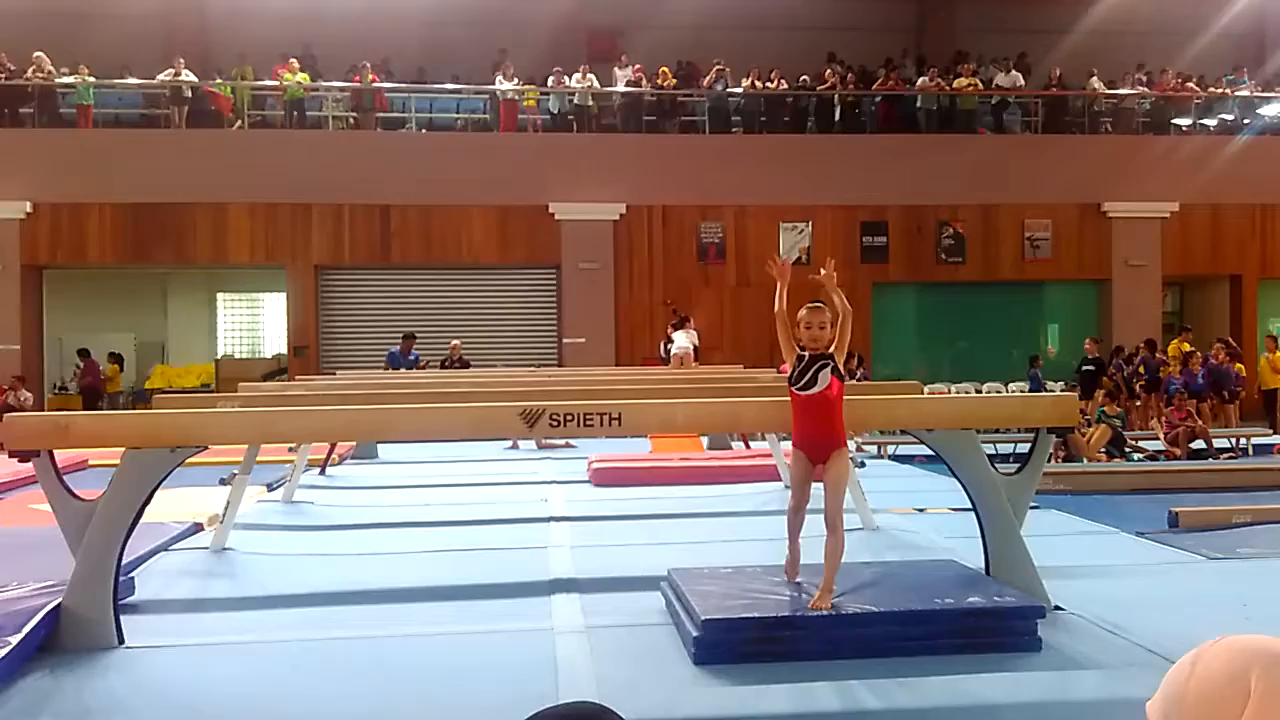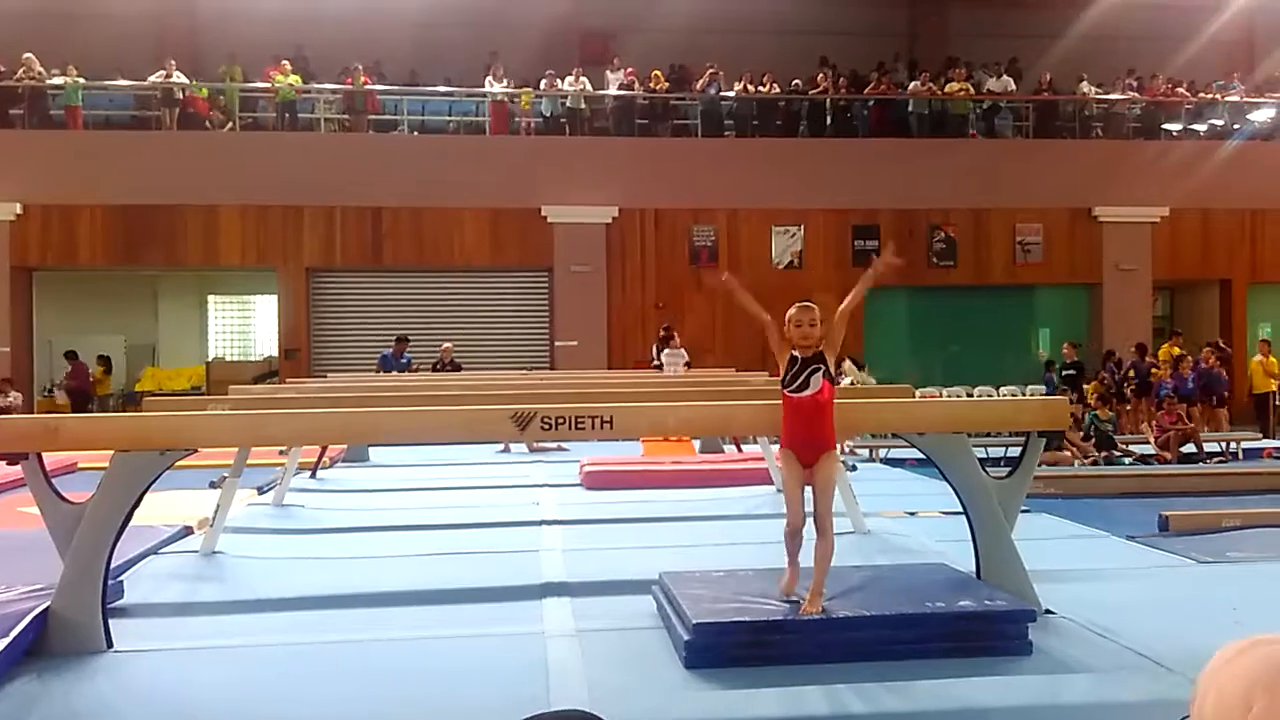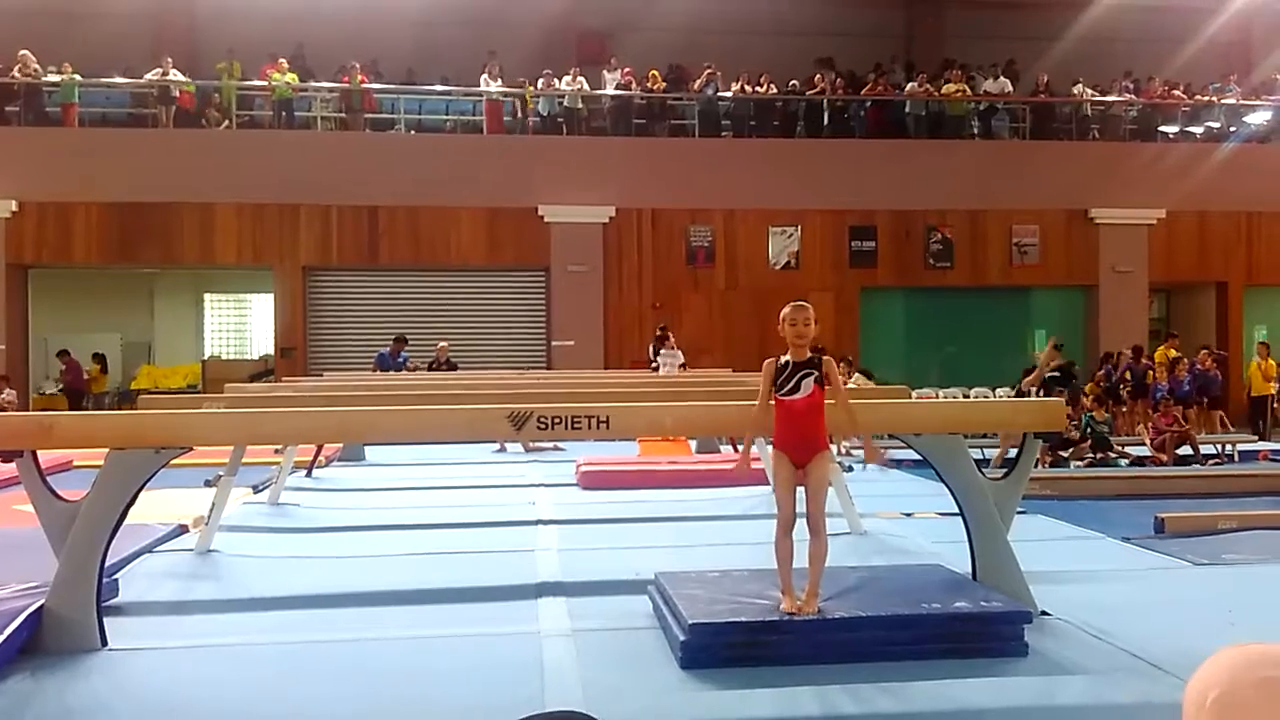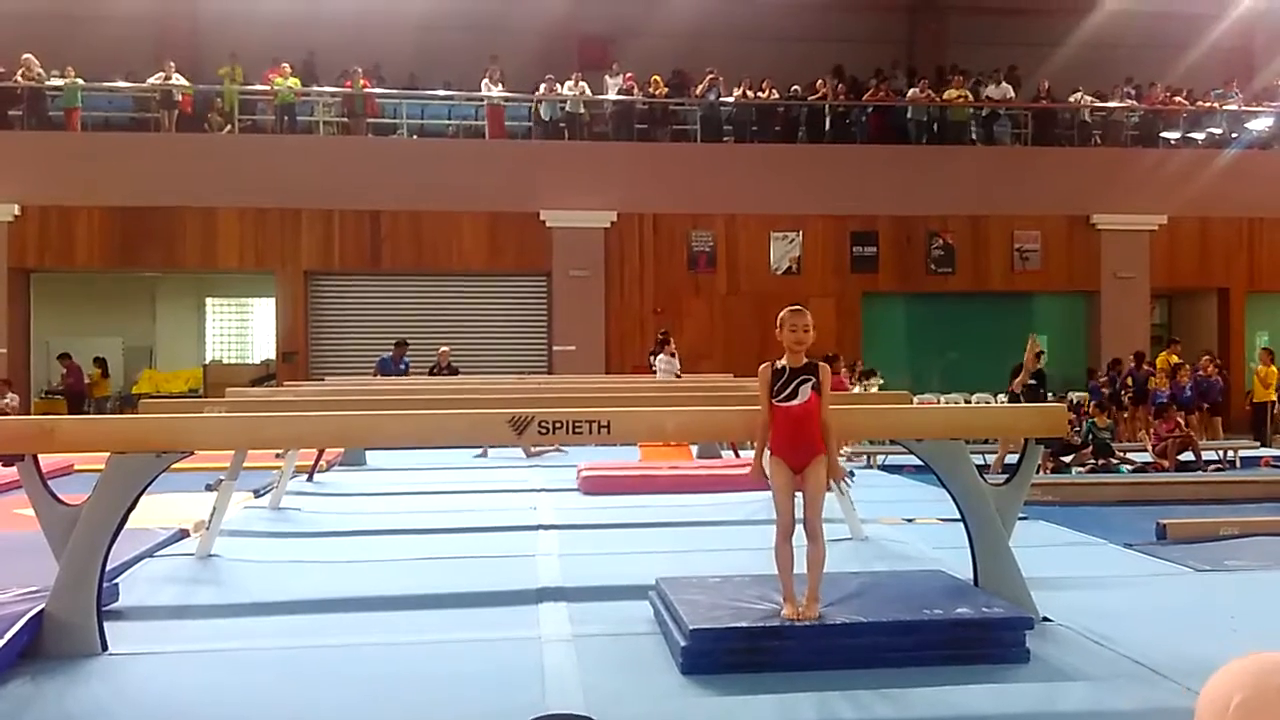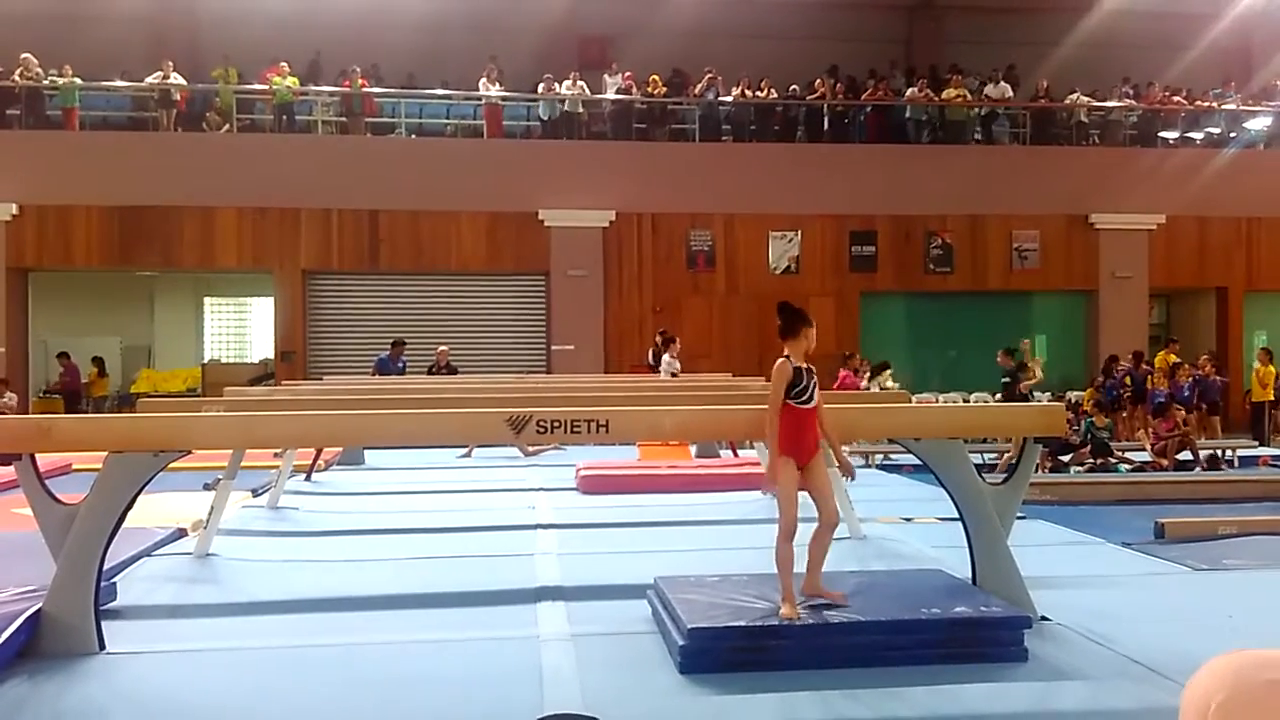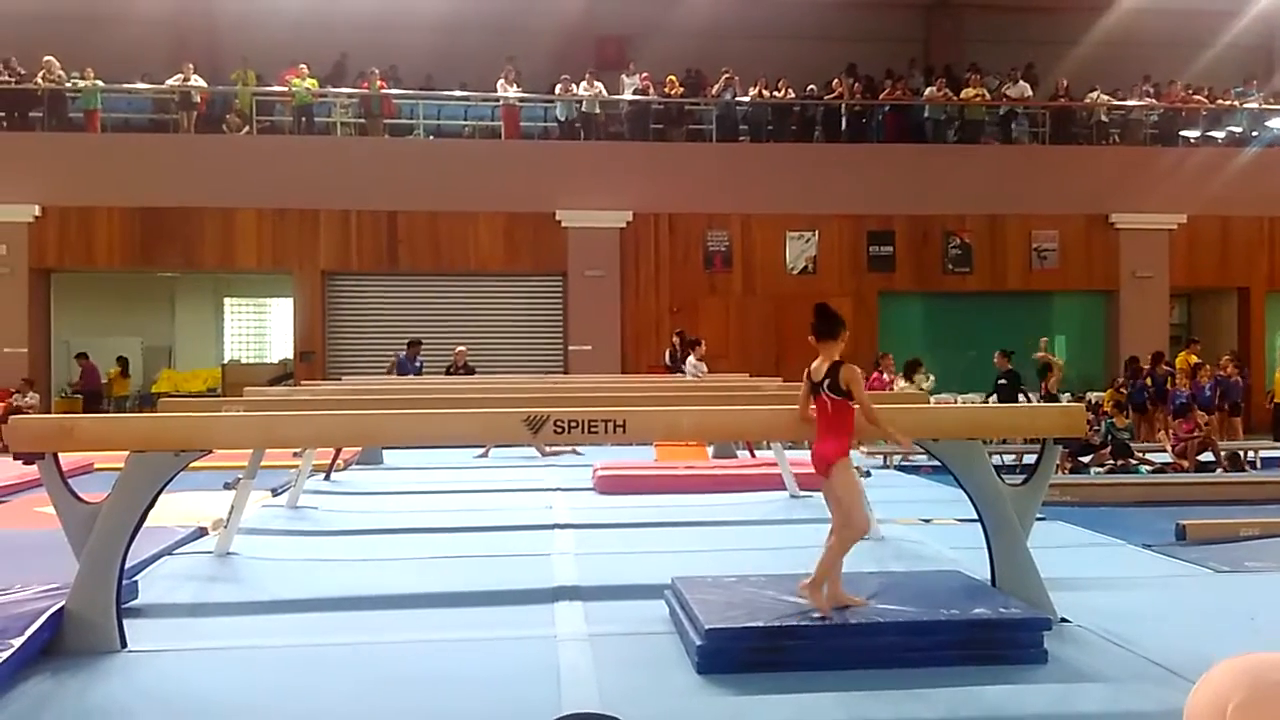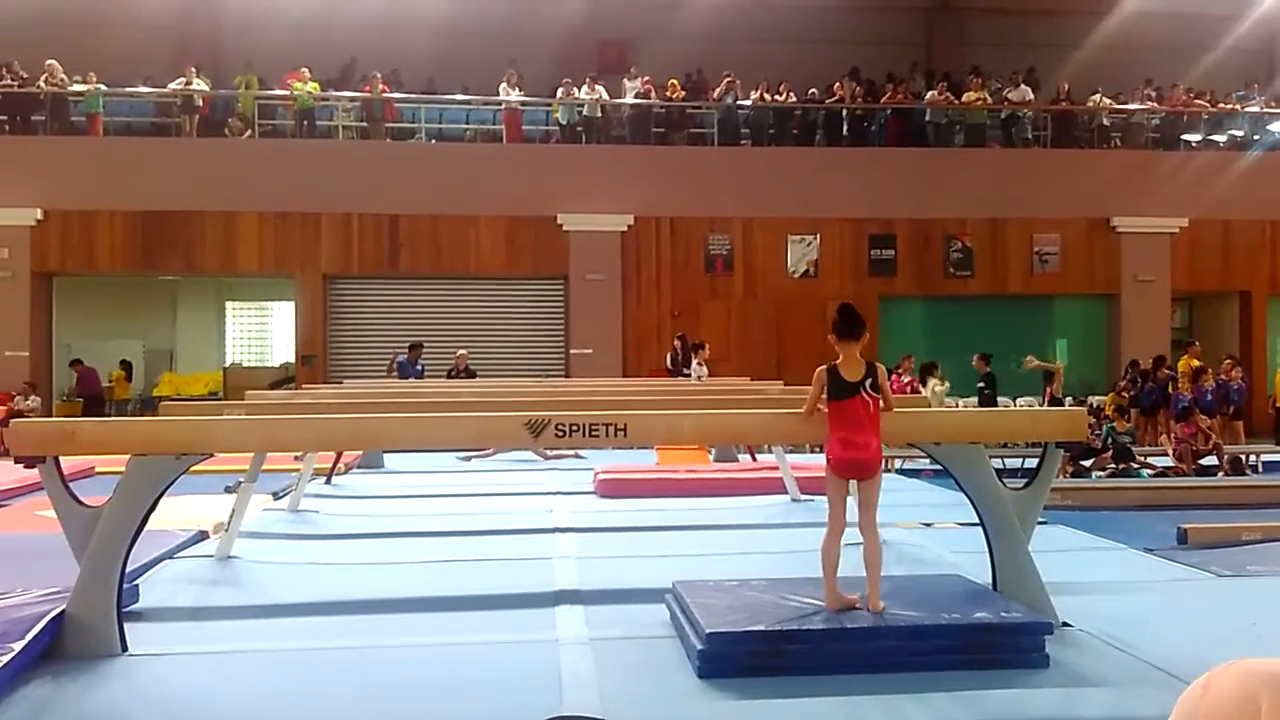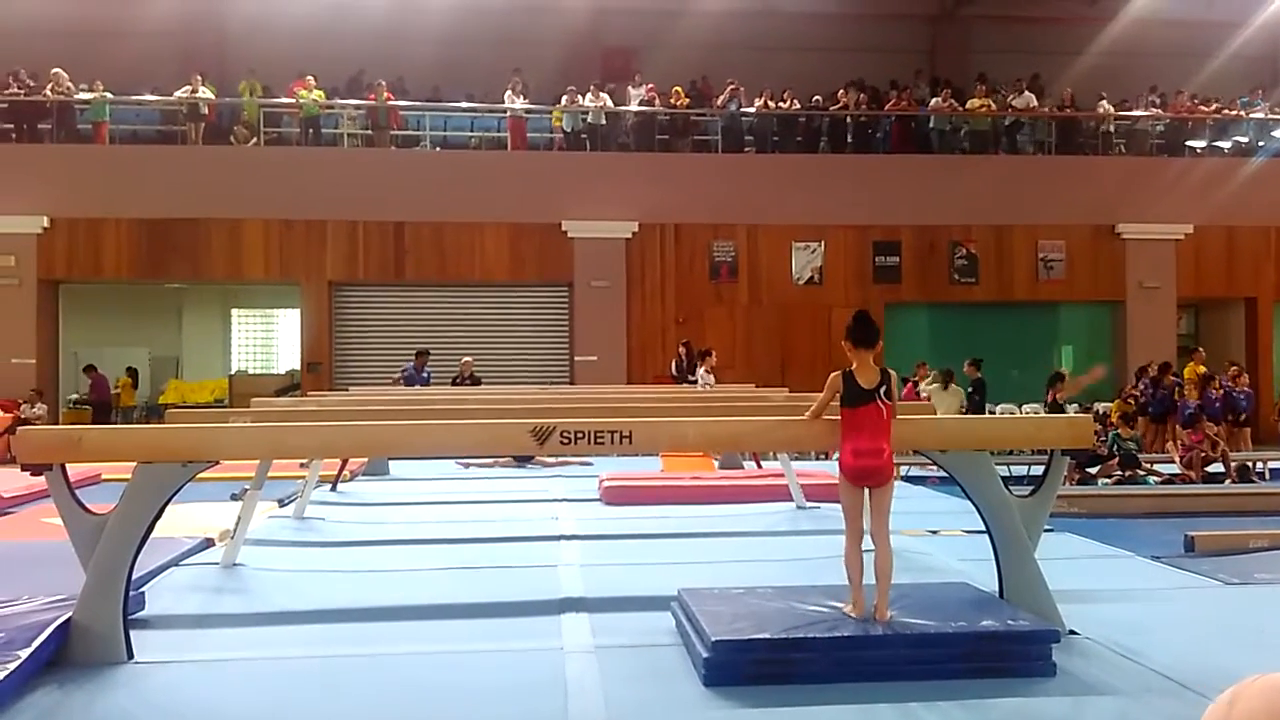
dt=0.4s
person 1, frame 1
left shoulder: (835, 358)
right shoulder: (793, 358)
left elbow: (847, 315)
right elbow: (779, 316)
left wrist: (831, 287)
right wrist: (782, 284)
left hip: (835, 448)
right hip: (802, 447)
left knee: (833, 516)
right knee: (797, 505)
left ankle: (826, 588)
right ankle: (793, 552)
person 1, frame 2
left shoulder: (829, 353)
right shoulder: (783, 353)
left elbow: (846, 311)
right elbow: (764, 319)
left wrist: (874, 271)
right wrist: (736, 288)
left hip: (825, 450)
right hip: (791, 450)
left knee: (824, 522)
right knee: (794, 518)
left ankle: (816, 590)
right ankle: (793, 566)
person 1, frame 3
left shoulder: (825, 365)
right shoulder: (773, 366)
left elbow: (842, 403)
right elbow: (762, 411)
right wrist: (746, 450)
left hip: (818, 450)
right hip: (783, 451)
left knee: (817, 521)
right knee: (785, 521)
left ankle: (813, 592)
right ankle: (786, 591)
person 1, frame 4
left shoulder: (820, 370)
right shoulder: (768, 371)
left elbow: (825, 419)
right elbow: (765, 419)
left wrist: (833, 461)
right wrist: (757, 460)
left hip: (814, 456)
right hip: (781, 457)
left knee: (813, 527)
right knee: (785, 527)
left ankle: (812, 598)
right ankle: (788, 598)
person 1, frame 5
left shoulder: (809, 370)
right shoulder: (784, 366)
right elbow: (774, 416)
left wrist: (840, 454)
right wrist: (775, 462)
left hip: (812, 453)
right hip: (787, 455)
left knee: (830, 516)
right knee: (788, 525)
left ankle: (812, 583)
right ankle: (787, 598)
person 1, frame 6
left shoulder: (810, 371)
right shoulder: (849, 371)
right elbow: (870, 414)
right wrist: (898, 437)
left hip: (821, 452)
right hip: (836, 455)
left knee: (841, 523)
right knee: (859, 524)
left ankle: (835, 591)
right ankle: (815, 583)
person 1, frame 7
left shoulder: (824, 373)
right shoulder: (878, 370)
left elbow: (808, 412)
right elbow: (890, 406)
left wrist: (812, 408)
left hip: (838, 457)
right hip: (870, 457)
left knee: (835, 526)
right knee: (869, 525)
left ankle: (832, 594)
right ankle: (873, 597)
person 1, frame 8
left shoulder: (839, 379)
right shoulder: (890, 378)
left elbow: (815, 414)
left wrist: (812, 413)
left hip: (852, 465)
right hip: (882, 464)
left knee: (853, 535)
right knee: (881, 535)
left ankle: (858, 604)
right ankle: (882, 606)
